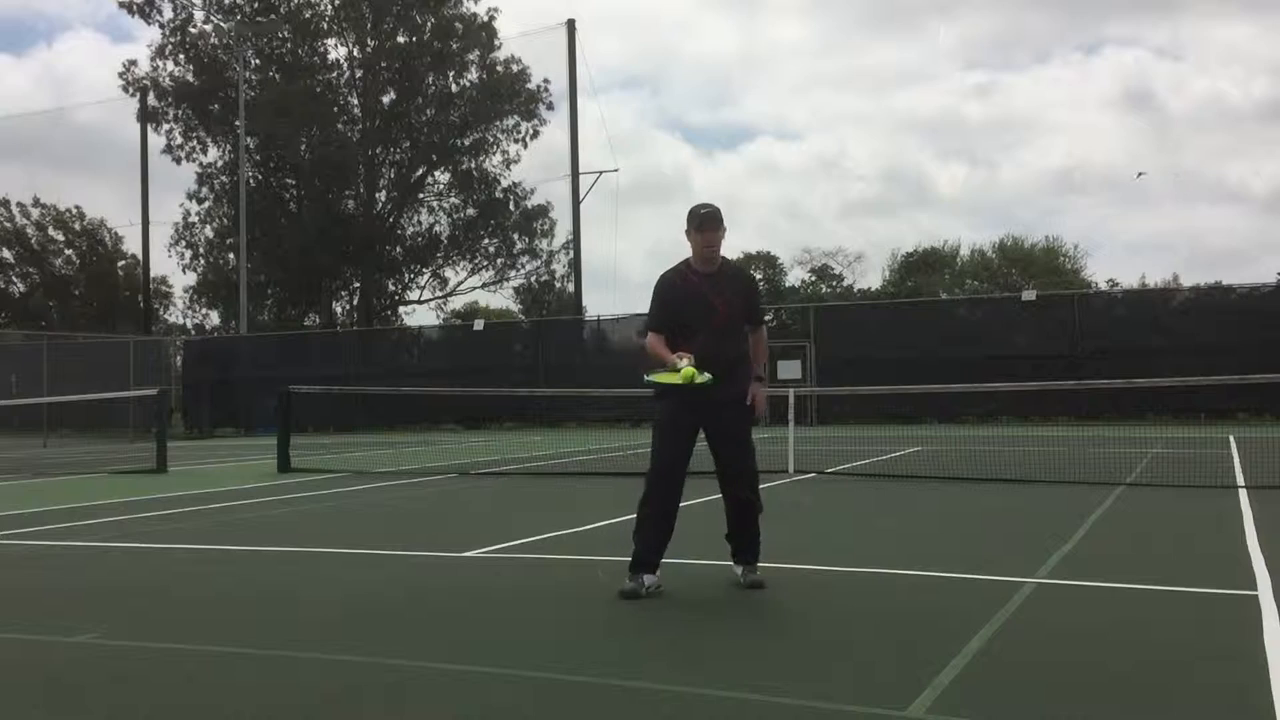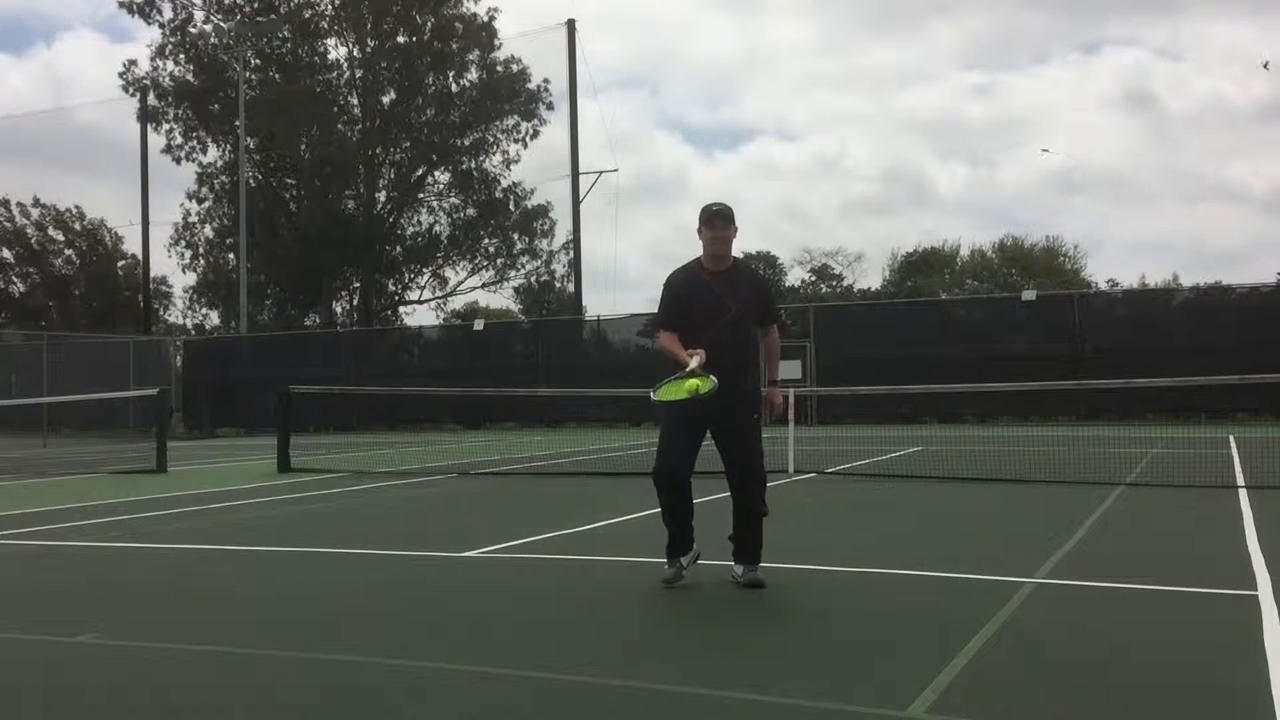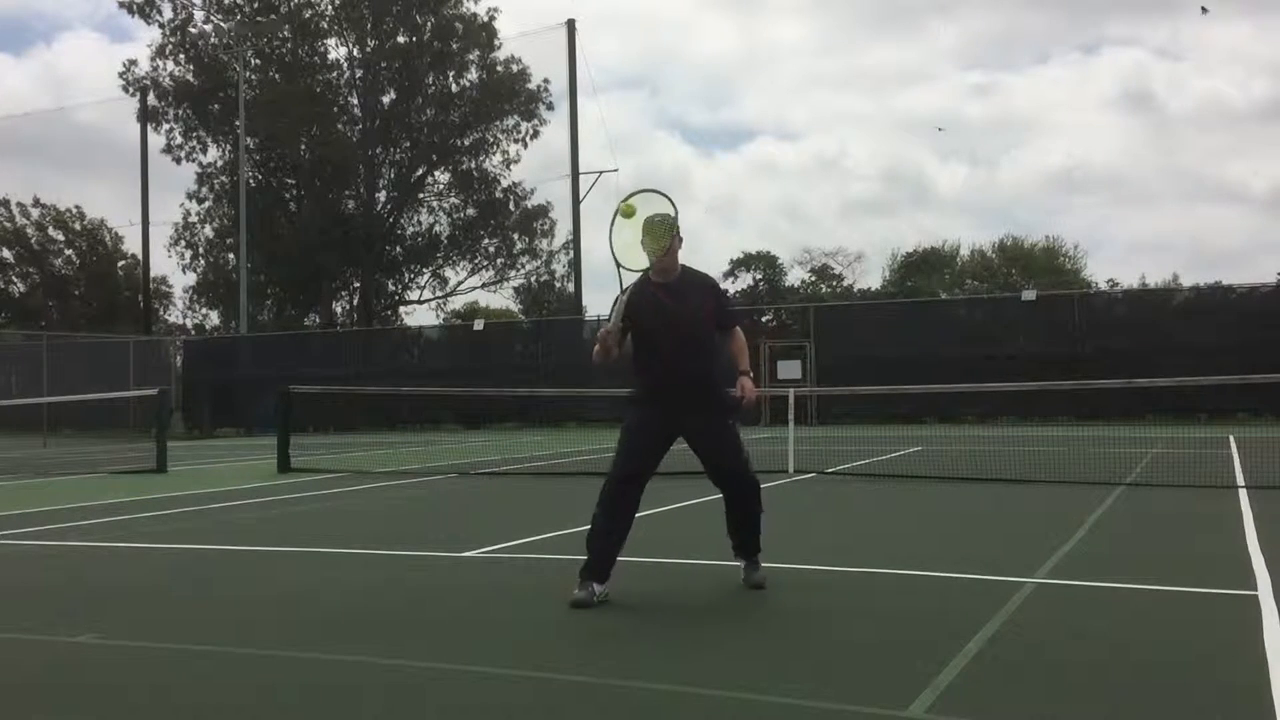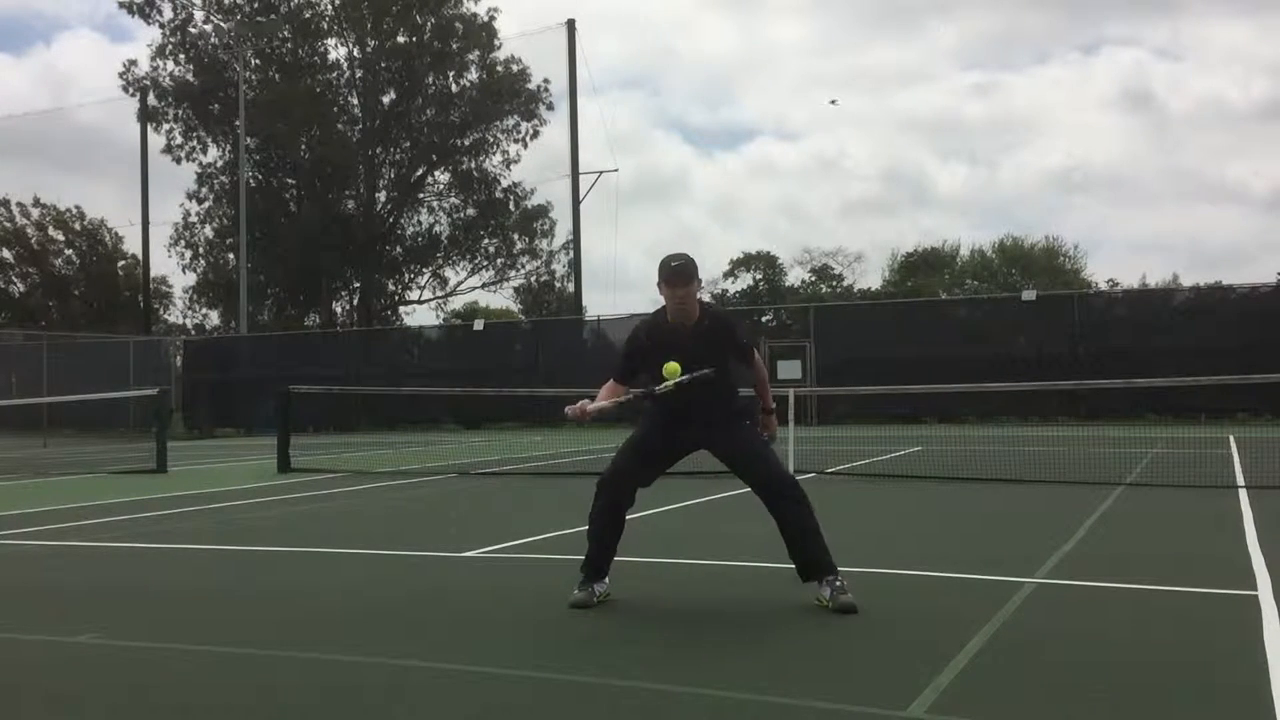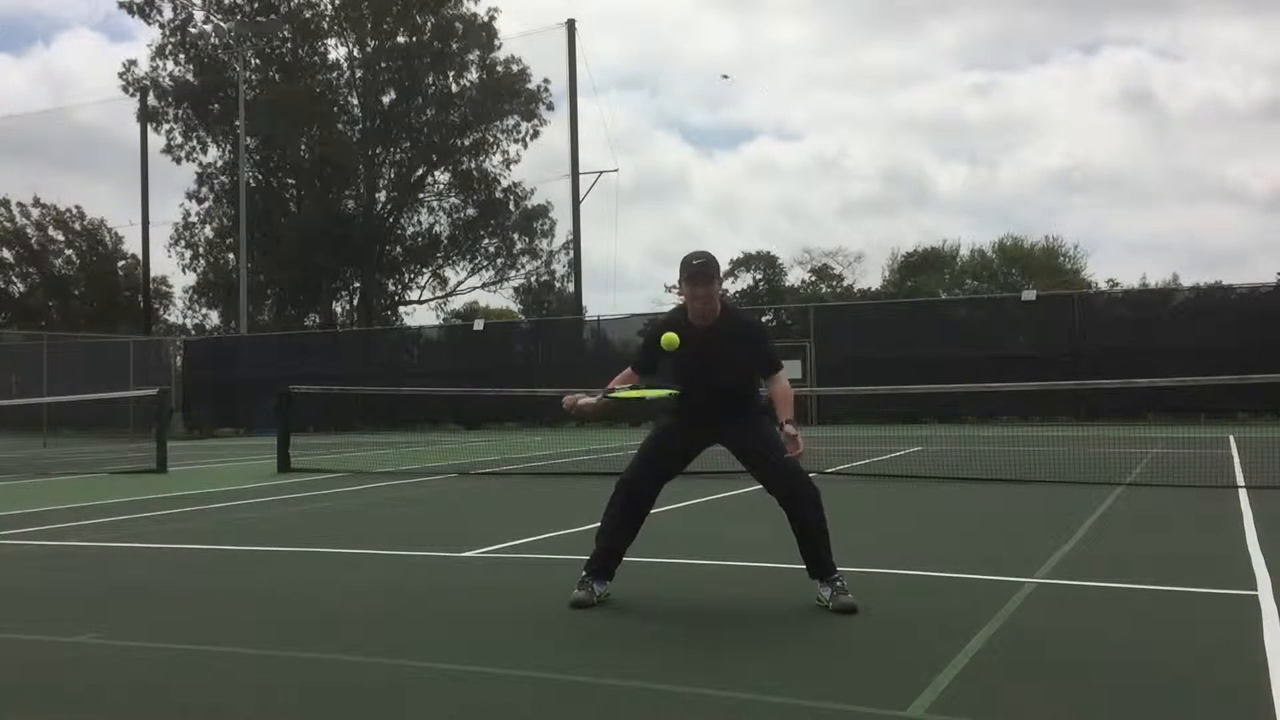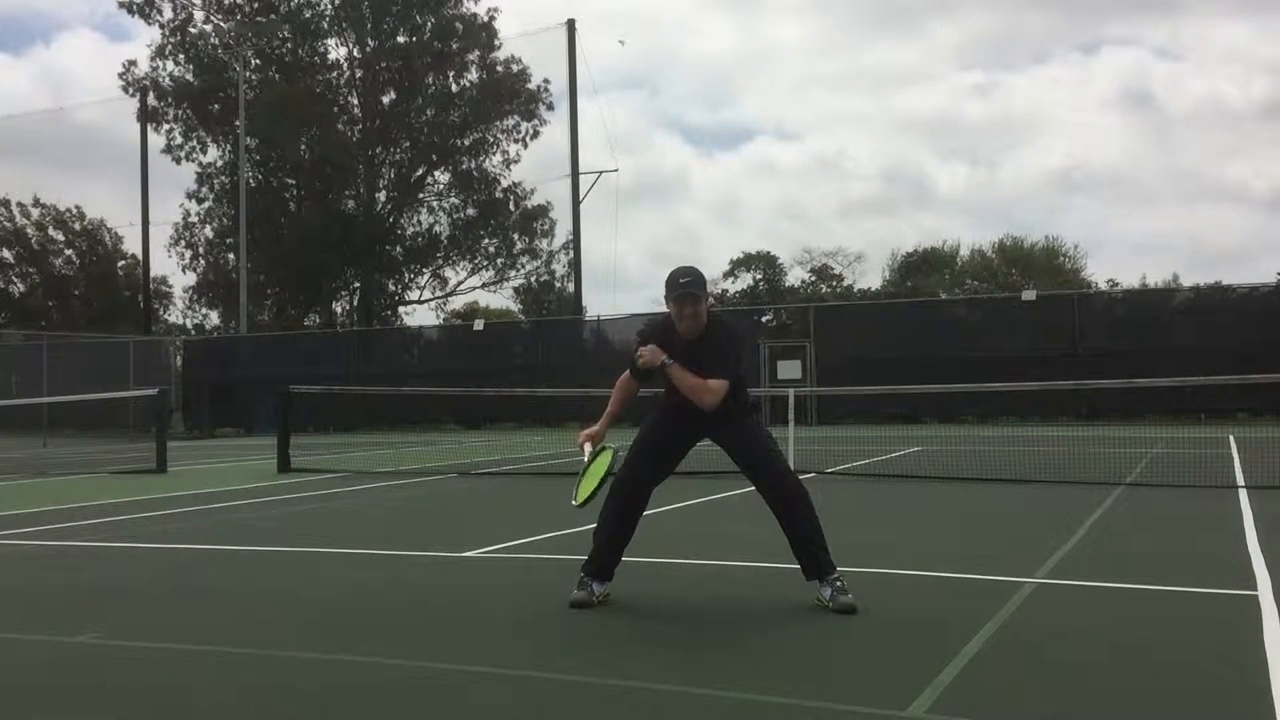
dt=0.4s
person 1, frame 1
left shoulder: (741, 280)
right shoulder: (670, 283)
left elbow: (757, 332)
right elbow: (653, 338)
left wrist: (757, 380)
right wrist: (671, 359)
left hip: (730, 396)
right hip: (678, 396)
left knee: (742, 479)
right knee: (663, 478)
left ankle: (745, 560)
right ankle: (644, 569)
person 1, frame 2
left shoulder: (752, 280)
right shoulder: (680, 281)
left elbow: (768, 331)
right elbow: (664, 334)
left wrist: (772, 384)
right wrist: (684, 356)
left hip: (738, 396)
right hip: (688, 394)
left knee: (746, 478)
right knee: (669, 472)
left ankle: (746, 560)
right ankle: (681, 551)
person 1, frame 3
left shoulder: (704, 286)
right shoulder: (633, 297)
left elbow: (733, 332)
right elbow: (602, 359)
left wrist: (744, 375)
right wrist: (605, 344)
left hip: (708, 401)
right hip: (652, 404)
left knee: (741, 482)
right knee: (622, 483)
left ankle: (748, 557)
right ankle: (594, 577)
person 1, frame 4
left shoulder: (721, 324)
right shoulder: (645, 335)
left elbow: (752, 361)
right elbow: (618, 384)
left wrist: (768, 411)
right wrist: (592, 405)
left hip: (726, 420)
right hip: (668, 423)
left knee: (782, 487)
right knee: (613, 484)
left ankle: (825, 578)
right ankle: (594, 577)
person 1, frame 5
left shoulder: (745, 326)
right shoulder: (666, 328)
left elbow: (775, 378)
right elbow: (635, 373)
left wrist: (787, 424)
right wrist: (596, 400)
left hip: (743, 415)
right hip: (688, 416)
left knee: (798, 487)
right knee: (634, 484)
left ankle: (827, 579)
right ankle: (596, 576)
person 1, frame 6
left shoulder: (726, 336)
right shoulder: (653, 335)
left elbow: (711, 399)
right elbow: (631, 377)
left wrist: (665, 363)
right wrist: (603, 424)
left hip: (730, 413)
right hip: (675, 411)
left knee: (784, 486)
right knee: (628, 482)
left ankle: (826, 577)
right ankle: (595, 576)
